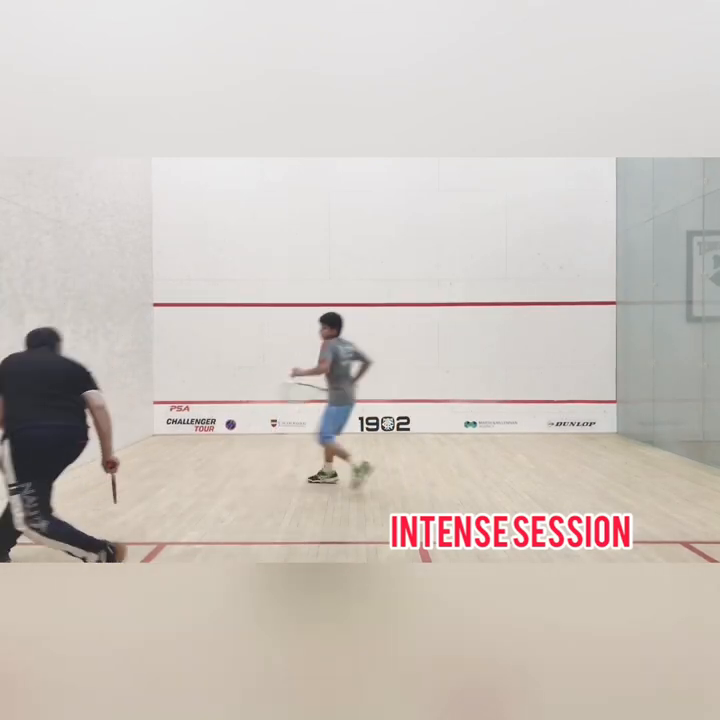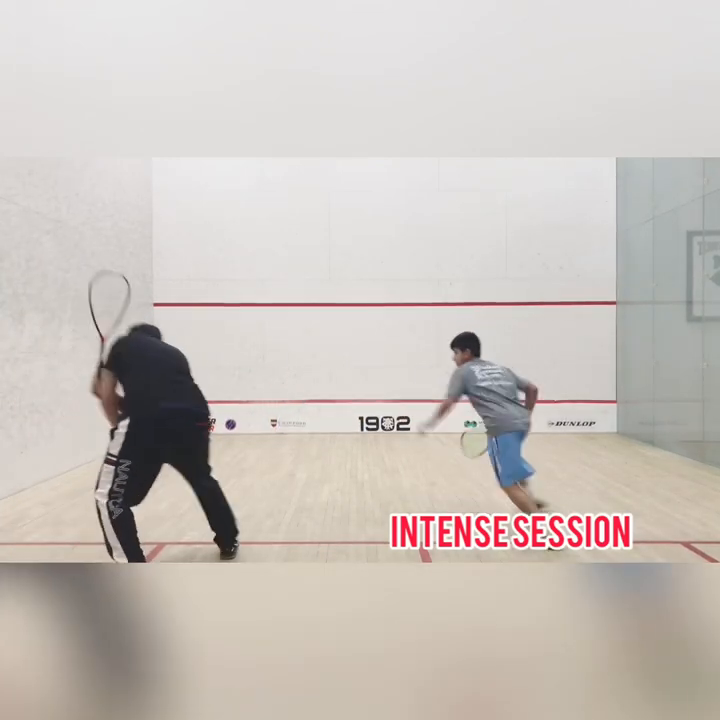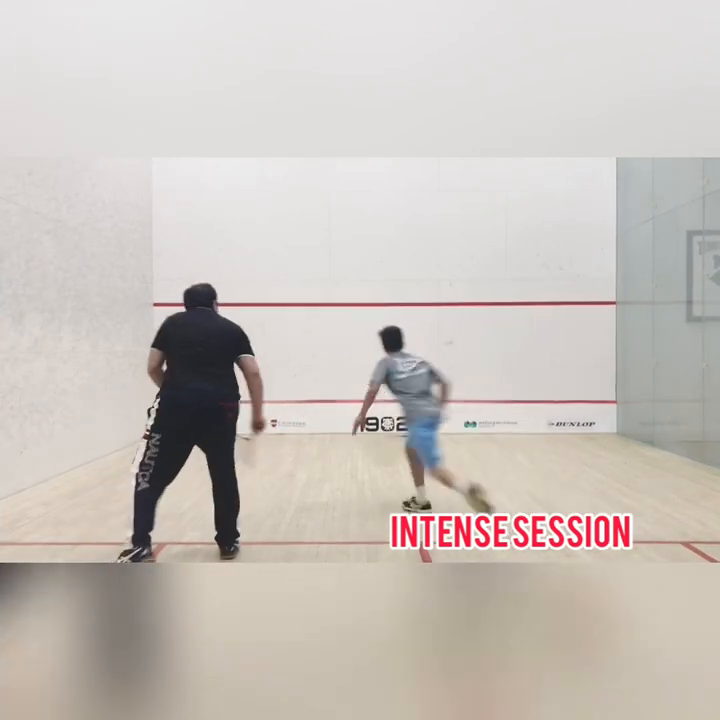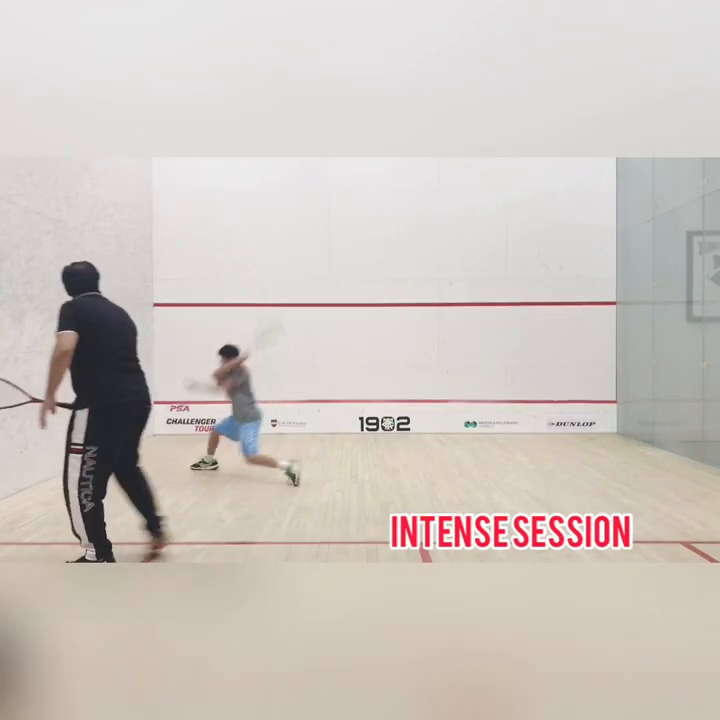
dt=0.7s
person 1, frame 1
right shoulder: (74, 367)
right elbow: (99, 407)
right wrist: (108, 452)
left hip: (27, 436)
right hip: (73, 434)
left knee: (32, 521)
right knee: (29, 495)
left ankle: (103, 554)
person 1, frame 2
left shoulder: (125, 345)
right shoulder: (176, 354)
left elbow: (106, 394)
left wrist: (118, 429)
left hip: (148, 419)
right hip: (194, 417)
left knee: (111, 499)
right knee: (203, 481)
right ankle: (228, 541)
person 1, frame 3
left shoulder: (172, 323)
right shoulder: (231, 329)
left elbow: (153, 367)
right elbow: (252, 372)
right wrist: (258, 413)
left hip: (176, 401)
right hip: (221, 404)
left knee: (150, 476)
right knee: (224, 474)
left ankle: (140, 546)
right ankle: (228, 541)
person 1, frame 4
left shoulder: (74, 308)
right shoulder: (121, 314)
left elbow: (64, 349)
left wrist: (49, 397)
left hip: (100, 405)
right hip: (138, 399)
left knee: (82, 481)
right knee: (128, 468)
left ankle: (99, 557)
right ankle: (156, 528)
person 2, frame 1
left shoulder: (328, 344)
right shoulder: (348, 345)
left elbow: (324, 368)
right elbow: (367, 362)
left wrist: (302, 373)
left hip: (339, 400)
right hip: (345, 398)
left knee: (326, 440)
right knee: (328, 436)
left ankle: (357, 467)
right ankle: (327, 471)
person 2, frame 2
left shoulder: (463, 372)
right shoulder: (502, 369)
left elbow: (448, 403)
right elbow: (533, 389)
left wrist: (431, 422)
right wrist: (525, 414)
left hip: (502, 427)
right hip: (517, 422)
left knee: (509, 484)
right knee: (510, 464)
right ankle: (531, 502)
person 2, frame 3
left shoulder: (385, 363)
right shoulder: (420, 361)
left elbow: (373, 389)
right elbow: (444, 384)
left wrist: (361, 416)
left hip: (418, 417)
right hip: (432, 414)
left knee: (433, 467)
right knee: (411, 451)
left ankle: (468, 489)
right ankle: (421, 499)
person 2, frame 4
left shoulder: (242, 370)
right shoulder: (234, 371)
right elbow: (217, 376)
left hip: (249, 419)
right hip: (238, 417)
left knee: (251, 456)
right knee: (215, 431)
left ankle: (288, 466)
right ankle: (209, 461)
